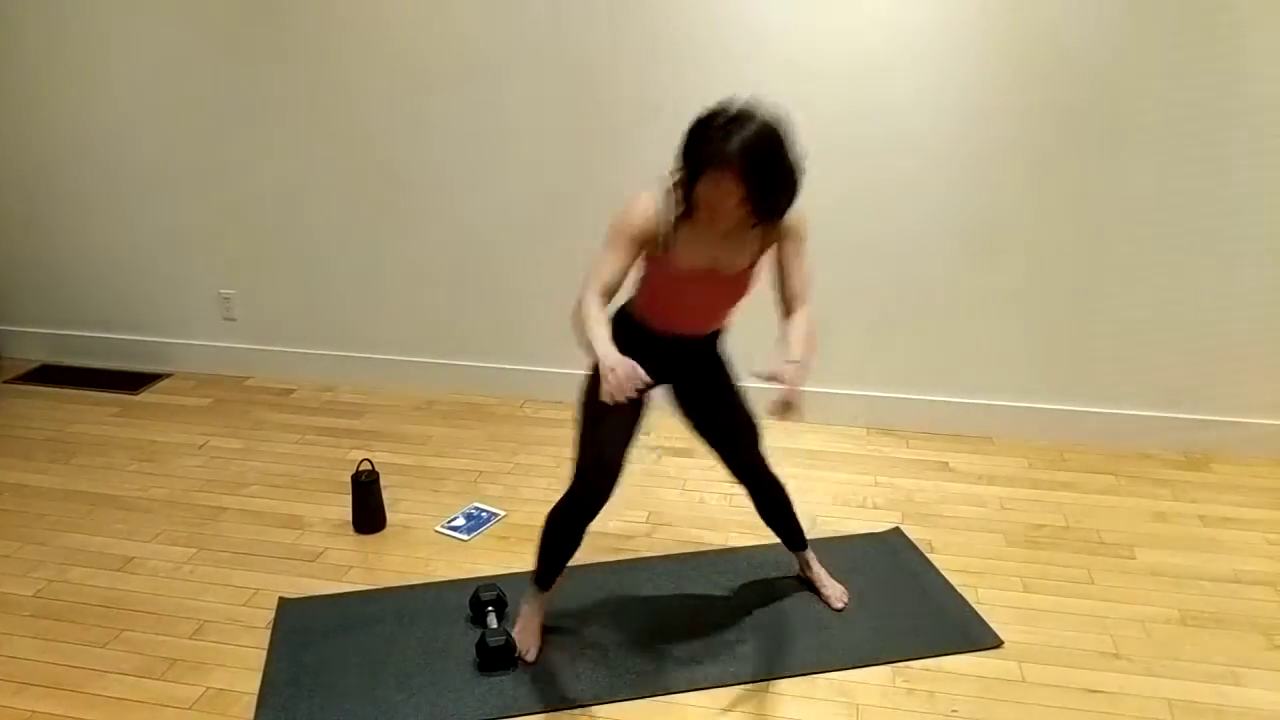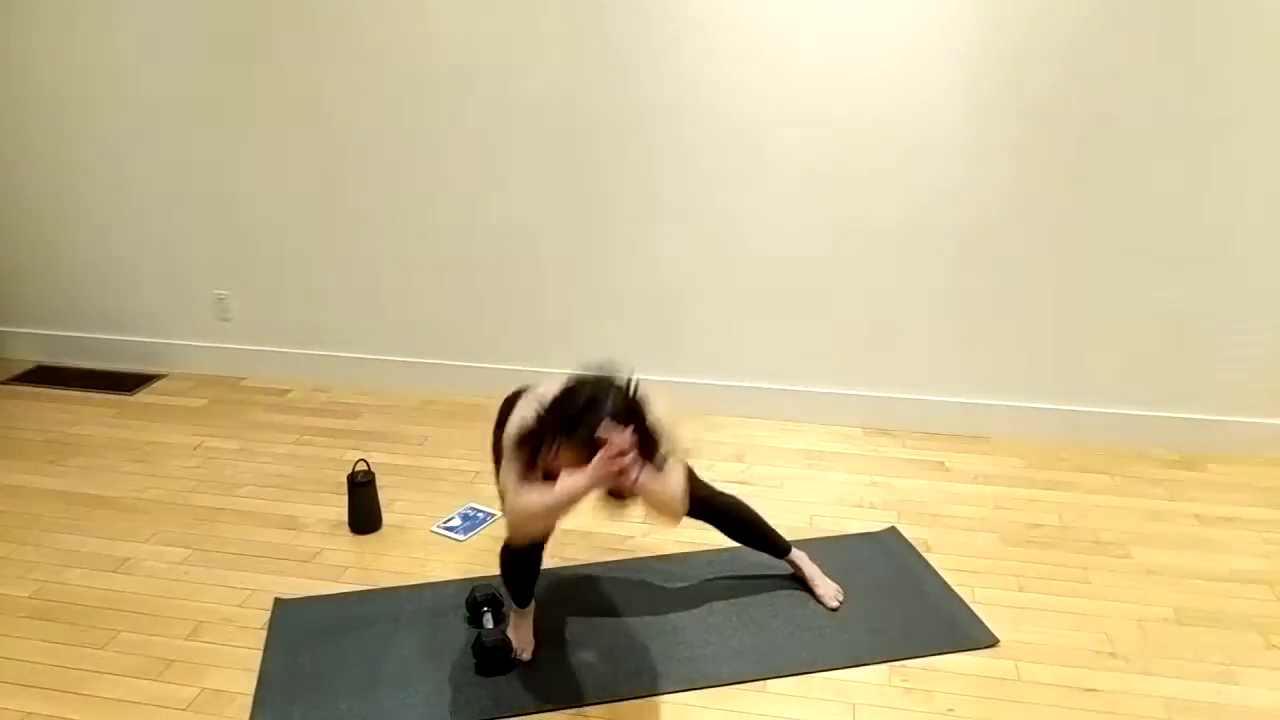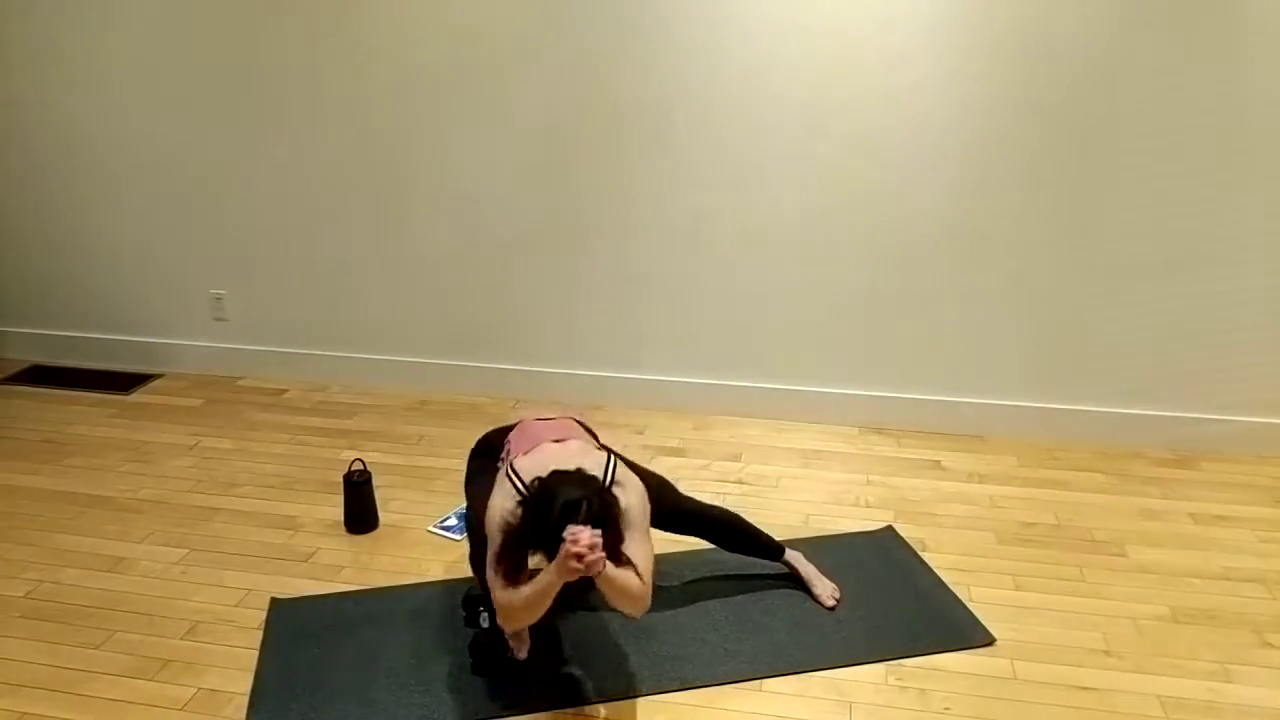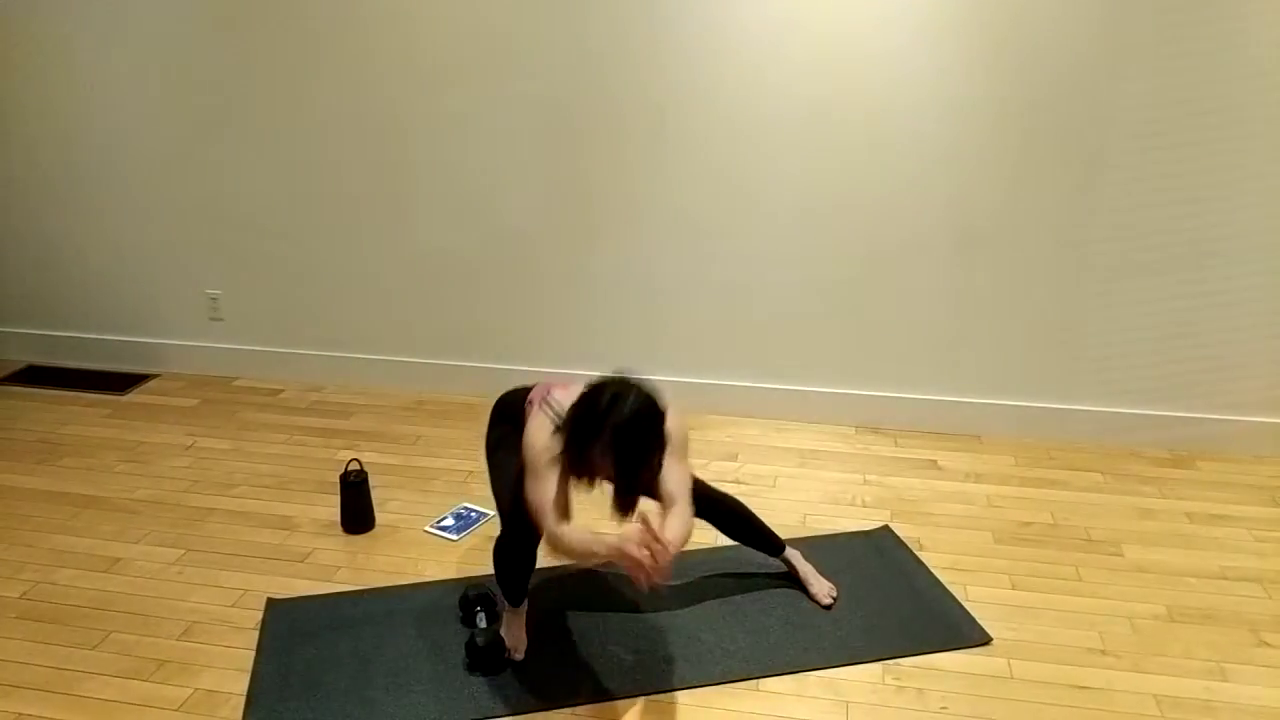
dt=0.3s
person 1, frame 1
left shoulder: (778, 226)
right shoulder: (651, 215)
left elbow: (799, 307)
right elbow: (592, 297)
left wrist: (794, 364)
right wrist: (607, 354)
left hip: (699, 354)
right hip: (635, 349)
left knee: (750, 464)
right knee: (591, 486)
left ankle: (807, 562)
right ankle: (537, 599)
person 1, frame 2
left shoulder: (644, 422)
right shoulder: (526, 420)
left elbow: (676, 506)
right elbow: (520, 522)
left wrist: (635, 474)
right wrist: (588, 477)
left hip: (602, 419)
right hip: (541, 433)
left knee: (704, 498)
right knee: (525, 541)
left ankle: (797, 558)
right ankle: (522, 611)
person 1, frame 3
left shoulder: (625, 492)
right shoulder: (508, 503)
left elbow: (639, 600)
right elbow: (507, 616)
left wrist: (600, 567)
right wrist: (559, 568)
left hip: (577, 438)
right hip: (497, 451)
left knee: (685, 511)
right knee: (488, 560)
left ankle: (793, 560)
person 1, frame 4
left shoulder: (661, 425)
right shoulder: (543, 430)
left elbow: (682, 511)
right elbow: (555, 534)
left wrist: (661, 544)
right wrist: (616, 547)
right hip: (516, 423)
left knee: (696, 493)
right knee: (520, 532)
left ankle: (790, 558)
right ankle: (514, 608)
